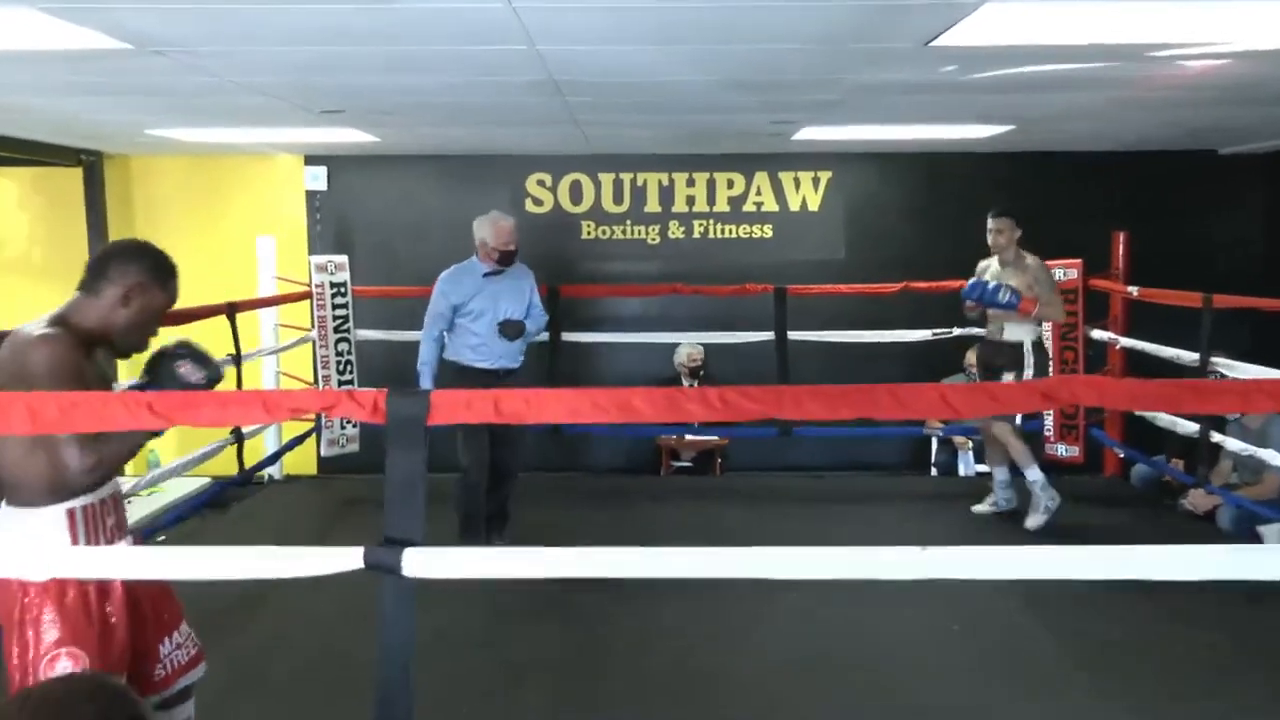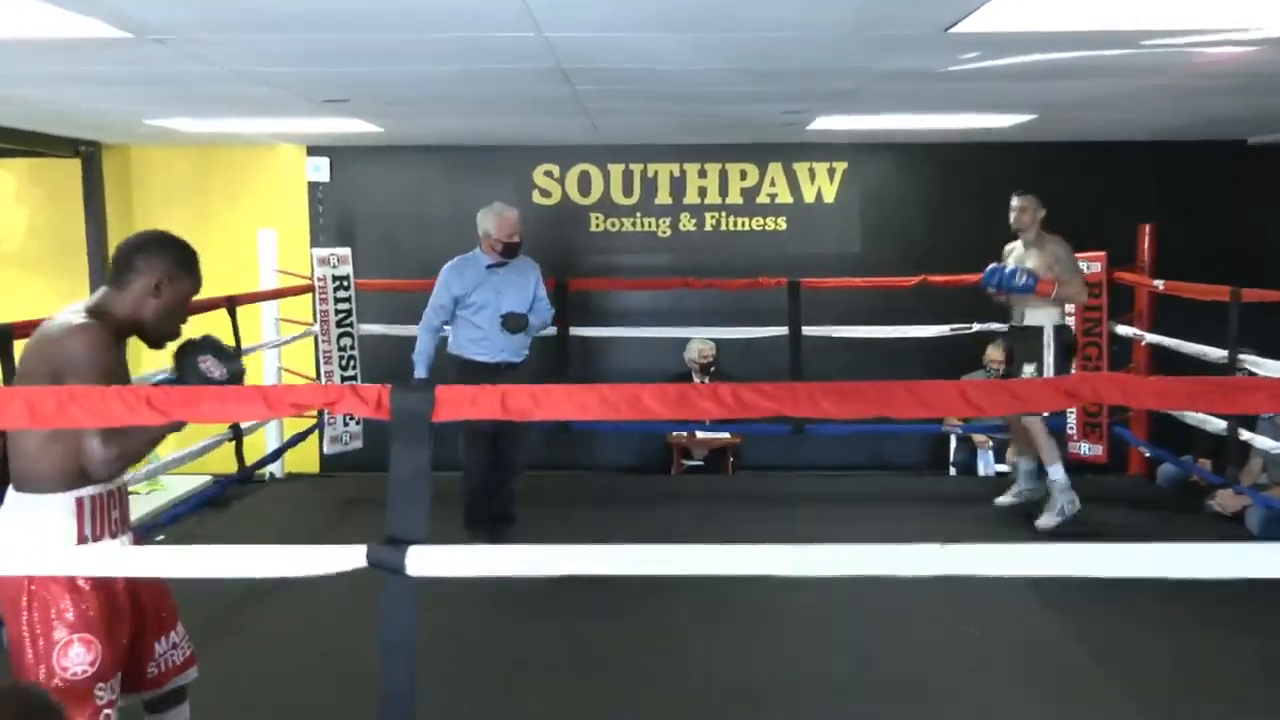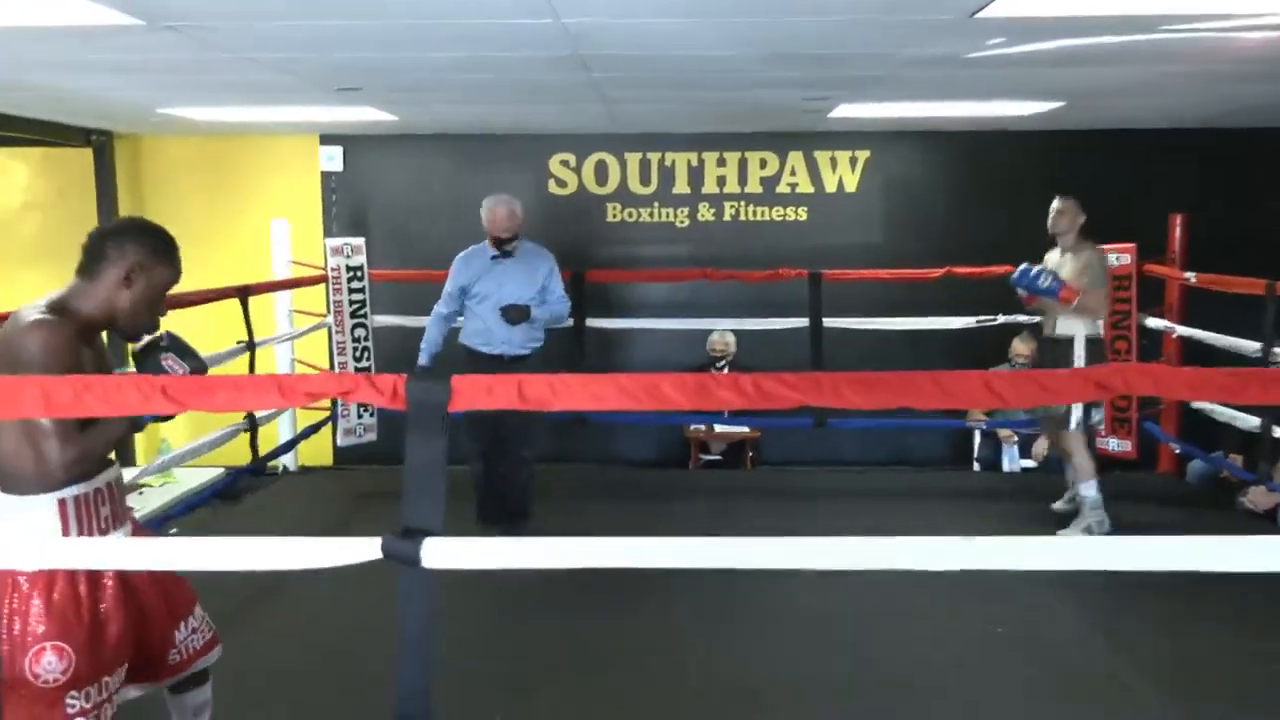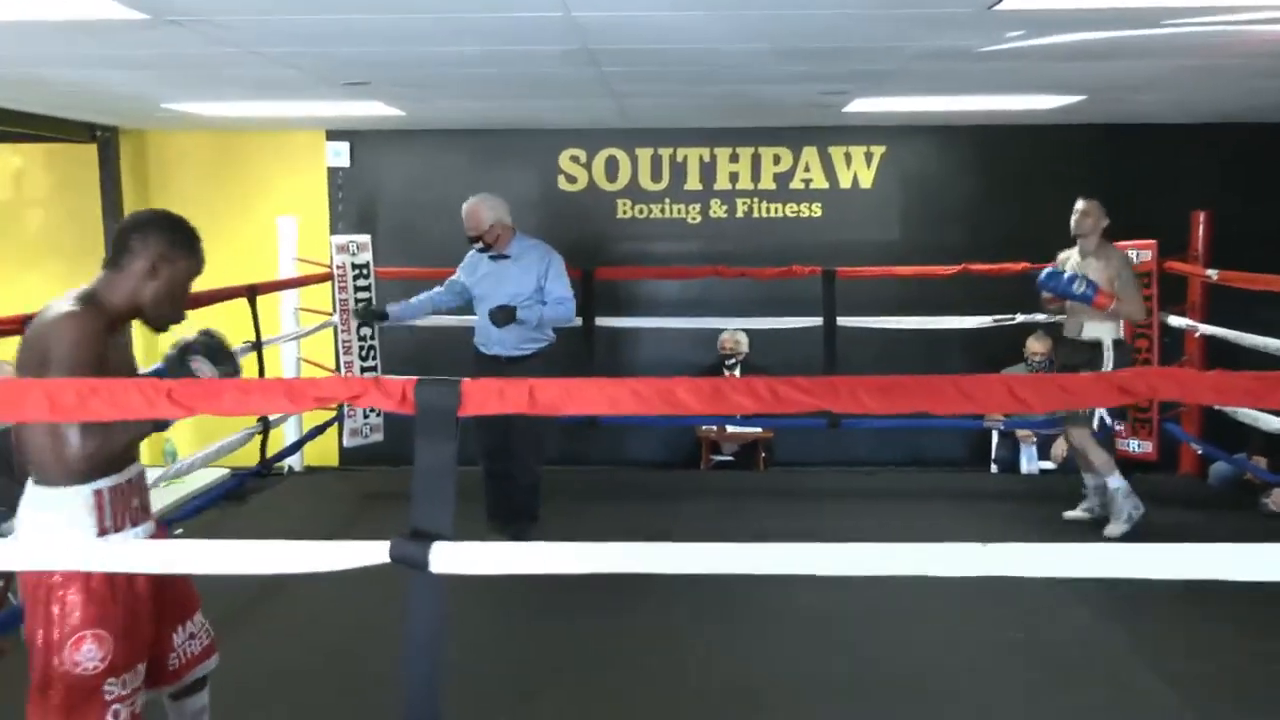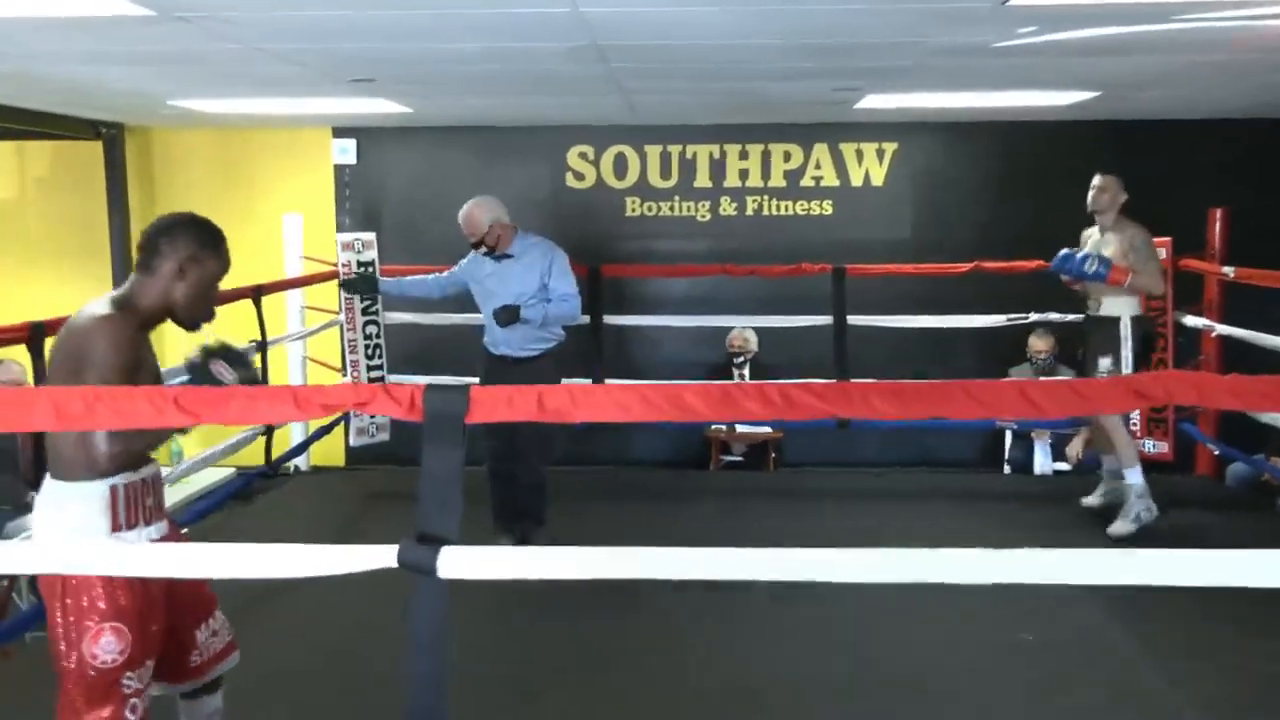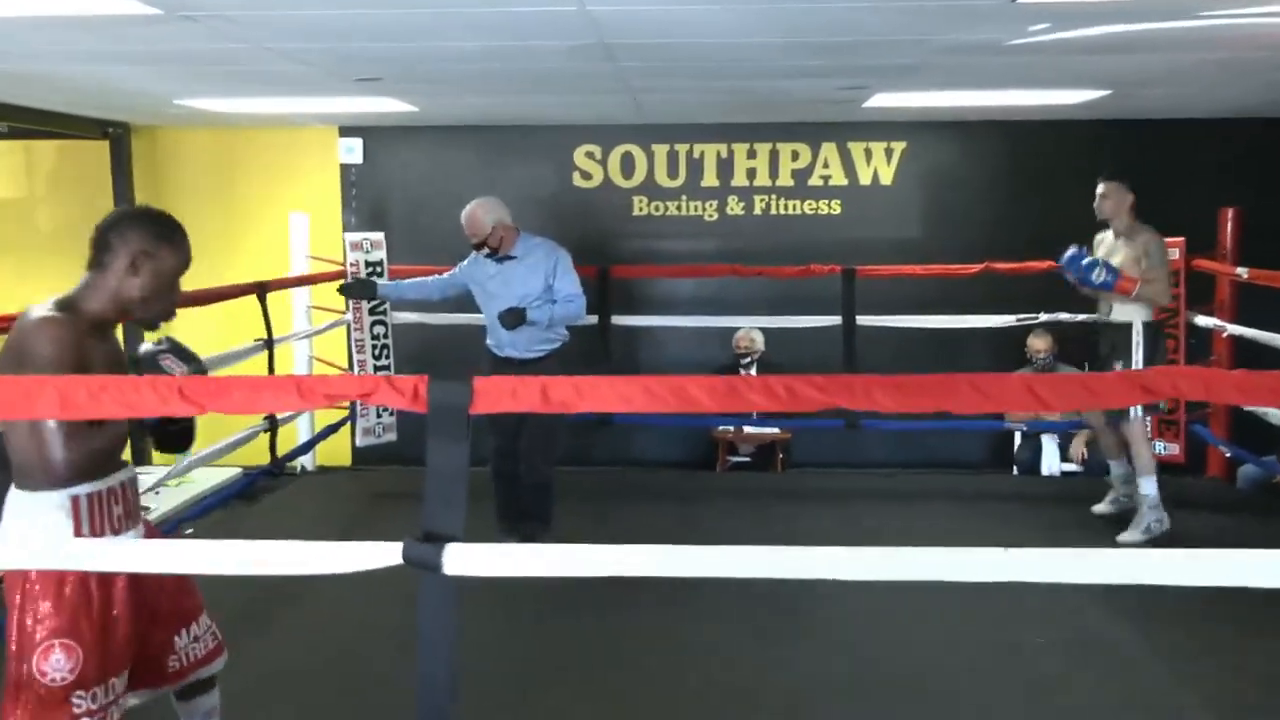
dt=0.3s
person 1, frame 1
left shoulder: (80, 346)
right shoulder: (46, 350)
right elbow: (85, 467)
left wrist: (148, 395)
left hip: (102, 544)
left knee: (174, 664)
person 1, frame 2
left shoulder: (94, 334)
right shoulder: (84, 339)
right elbow: (106, 457)
left hip: (98, 537)
right hip: (53, 546)
left knee: (166, 664)
person 1, frame 3
left shoulder: (85, 335)
right shoulder: (41, 336)
right elbow: (65, 461)
left hip: (106, 529)
right hip: (47, 546)
left knee: (187, 645)
person 1, frame 4
left shoulder: (108, 327)
right shoulder: (71, 329)
right elbow: (80, 454)
left wrist: (167, 382)
left hip: (124, 525)
right hip: (73, 538)
left knee: (189, 654)
person 1, frame 5
left shoulder: (129, 328)
right shoulder: (107, 331)
right elbow: (108, 452)
left wrist: (197, 388)
left hip: (137, 525)
right hip: (88, 534)
left knee: (201, 649)
person 1, frame 6
left shoulder: (99, 331)
right shoulder: (50, 333)
right elbow: (65, 459)
left wrist: (158, 414)
left hip: (119, 529)
right hip: (57, 547)
left knee: (195, 654)
person 2, frame 1
left shoulder: (1034, 268)
right shoulder: (983, 268)
left elbow: (1058, 313)
right elbow: (974, 311)
left wrist: (1019, 304)
right wrist: (972, 304)
left hip: (1020, 351)
right hip: (990, 347)
left knee: (1002, 427)
right knee: (986, 426)
left ankle: (1043, 493)
right ankle: (1002, 493)
person 2, frame 2
left shoulder: (1055, 247)
right shoulder: (1010, 250)
left elbow: (1080, 294)
left wrist: (1038, 286)
right wrist: (997, 289)
left hip: (1045, 337)
right hip: (1018, 333)
left knee: (1030, 417)
right knee: (1013, 414)
left ankle: (1063, 495)
right ankle: (1027, 483)
person 2, frame 3
left shoulder: (1090, 256)
right shoulder: (1049, 255)
left elbow: (1101, 307)
left wrist: (1061, 291)
right wrist: (1029, 295)
left hip: (1078, 346)
right hip: (1052, 344)
left knee: (1070, 431)
right knee: (1049, 422)
left ankle: (1093, 514)
right ankle: (1079, 488)
person 2, frame 4
left shoulder: (1116, 260)
right shoulder: (1064, 258)
left elbow: (1138, 312)
left wrist: (1096, 297)
right wrist: (1050, 297)
left hip: (1102, 350)
right hip: (1071, 347)
left knee: (1079, 432)
right knee: (1074, 431)
left ankle: (1125, 500)
right ankle: (1097, 498)
person 2, frame 5
left shoulder: (1133, 234)
right shoulder: (1087, 237)
left elbow: (1156, 284)
left wrist: (1108, 273)
right wrist: (1072, 277)
left hip: (1122, 328)
right hip: (1095, 325)
left knee: (1108, 415)
right ankle: (1113, 482)
person 2, frame 6
left shoulder: (1146, 239)
right shoulder: (1100, 239)
left elbow: (1163, 295)
left wrist: (1117, 282)
right wrist: (1082, 279)
left hip: (1133, 334)
right hip: (1105, 332)
left knee: (1131, 422)
right ankle: (1123, 489)
person 3, frame 1
left shoulder: (523, 276)
right shoulder: (453, 280)
left elbow: (540, 318)
right elbow: (432, 335)
left wrist: (524, 328)
right wrist: (427, 384)
left hip: (509, 379)
right hip: (467, 380)
left knee: (506, 461)
right knee: (475, 462)
left ankle: (495, 530)
right ankle: (472, 539)
person 3, frame 2
left shoulder: (529, 269)
right shoulder: (456, 272)
left elbow: (545, 312)
right elbow: (431, 325)
left wrist: (527, 321)
right wrist: (421, 374)
left hip: (513, 374)
right hip: (471, 374)
left knee: (510, 456)
right knee: (477, 457)
left ankle: (501, 526)
right ankle: (478, 530)
person 3, frame 3
left shoulder: (542, 260)
right shoulder: (467, 261)
left elbow: (562, 307)
right elbow: (444, 312)
left wrist: (531, 312)
right wrist: (425, 359)
left hip: (522, 367)
right hip: (479, 365)
left knee: (519, 446)
right knee: (484, 445)
left ankle: (515, 521)
right ankle: (492, 521)
person 3, frame 4
left shoulder: (544, 258)
right shoulder: (475, 261)
left elbow: (566, 310)
right elbow: (443, 297)
left wrist: (520, 314)
right wrist: (389, 312)
left hip: (529, 366)
right hip: (487, 365)
left knee: (526, 448)
right knee: (493, 448)
left ankle: (524, 524)
right ankle: (503, 523)
person 3, frame 5
left shoulder: (547, 255)
right shoulder: (476, 263)
left elbow: (571, 307)
right elbow: (437, 284)
left wrist: (523, 313)
right wrist: (380, 285)
left hip: (539, 367)
right hip: (497, 366)
left knee: (534, 450)
right knee: (499, 449)
left ankle: (530, 526)
right ankle: (507, 525)
person 3, frame 6
left shoulder: (550, 255)
right shoulder: (477, 265)
left elbow: (576, 307)
right elbow: (435, 286)
left wrist: (529, 315)
right wrist: (378, 289)
left hip: (544, 368)
right hip: (501, 368)
left knee: (538, 452)
right knee: (504, 451)
left ankle: (536, 527)
right ankle: (512, 525)
